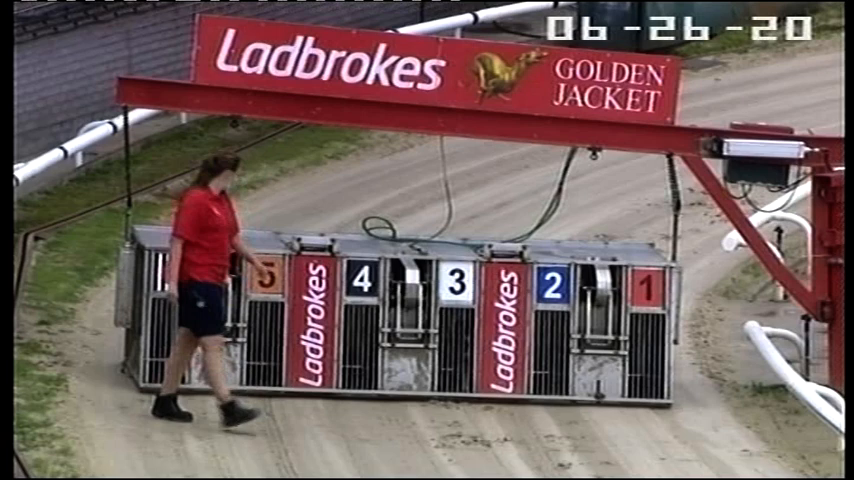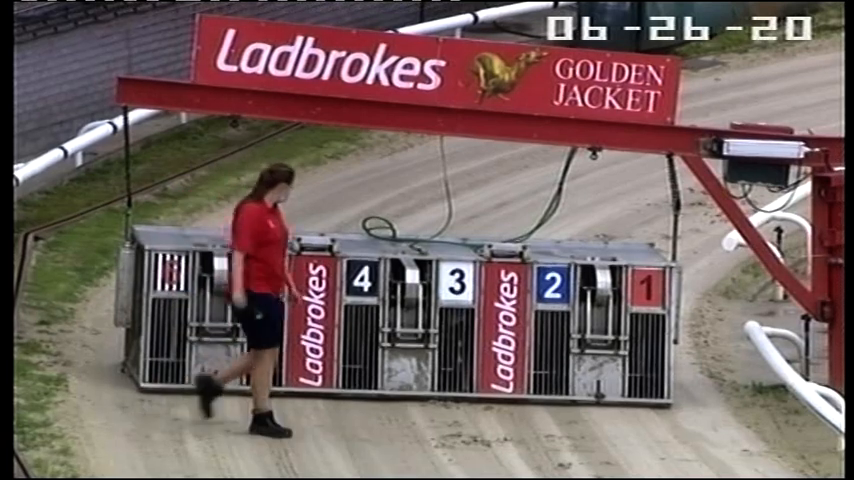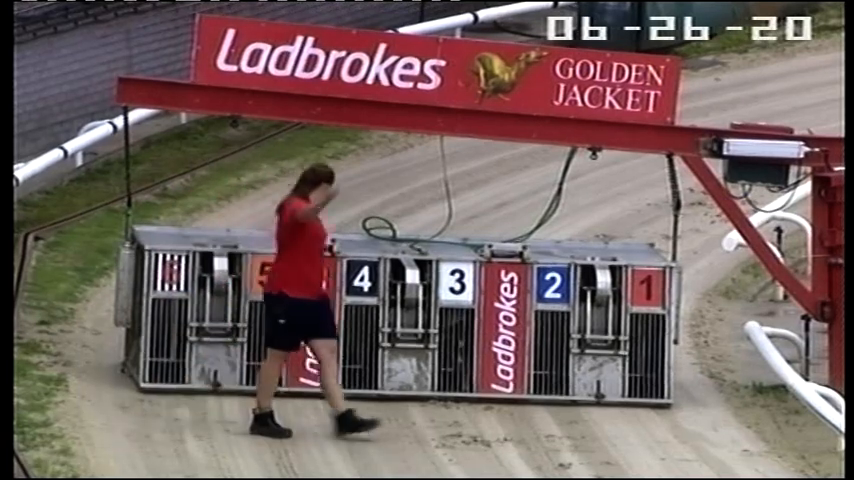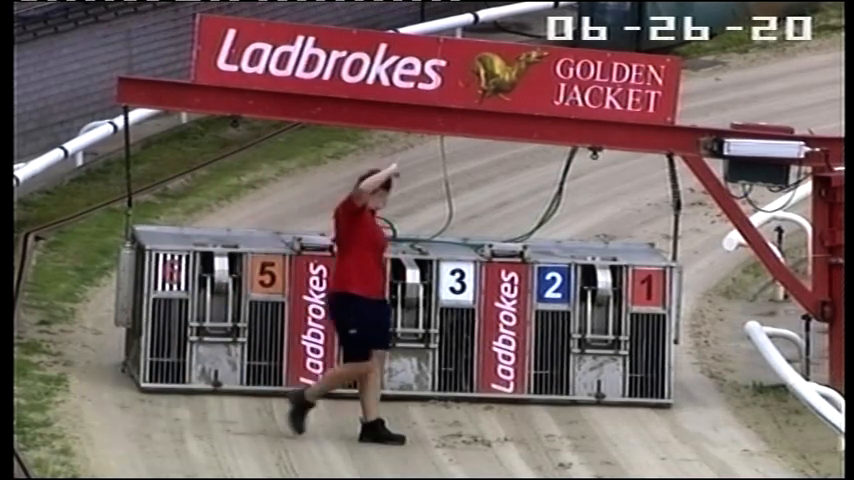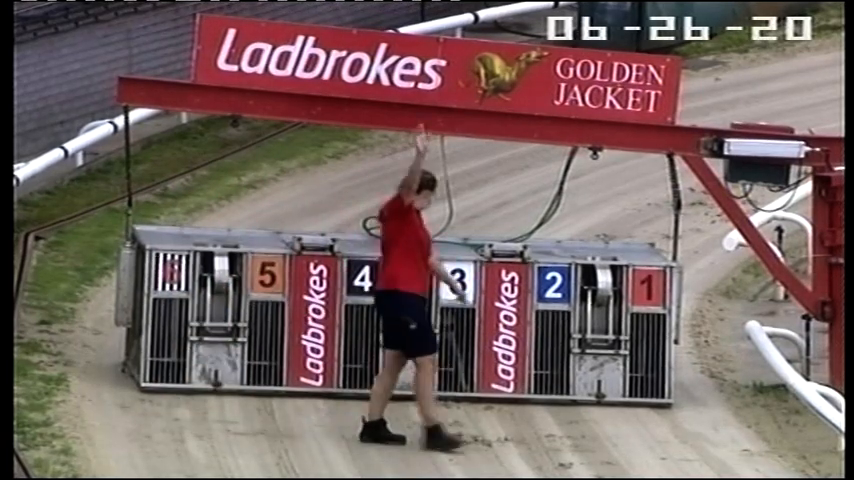
dt=0.3s
person 1, frame 1
left shoulder: (224, 200)
right shoulder: (195, 199)
left elbow: (232, 237)
right elbow: (179, 240)
left wrist: (254, 261)
right wrist: (173, 280)
left hip: (212, 281)
right hip: (196, 281)
left knee: (187, 342)
right knee: (213, 343)
left ankle: (165, 402)
right ankle: (229, 408)
person 1, frame 2
left shoulder: (274, 212)
right shoulder: (251, 212)
right elbow: (238, 253)
left wrist: (290, 285)
right wrist: (237, 289)
left hip: (270, 293)
right hip: (253, 293)
left knee: (262, 354)
right knee: (267, 354)
left ankle: (211, 384)
right ankle: (262, 418)
person 1, frame 3
left shoulder: (312, 214)
right shoulder: (294, 207)
right elbow: (306, 211)
right wrist: (324, 197)
left hip: (313, 295)
right hip: (287, 294)
left knee: (328, 355)
right knee: (278, 355)
left ankle: (344, 418)
right ankle: (262, 418)
person 1, frame 4
left shoulder: (370, 218)
right shoulder: (350, 211)
right elbow: (363, 190)
right wrist: (390, 171)
left hip: (375, 299)
right hip: (350, 297)
left knee: (376, 364)
right knee: (360, 366)
left ankle: (372, 426)
right ankle: (304, 399)
person 1, frame 5
left shoulder: (413, 218)
right shoulder: (398, 210)
left elbow: (427, 257)
right elbow: (408, 186)
left wrist: (451, 283)
right wrist: (420, 157)
left hip: (406, 296)
right hip: (400, 296)
left knee: (394, 363)
right knee: (426, 362)
left ankle: (373, 426)
right ankle: (433, 432)
